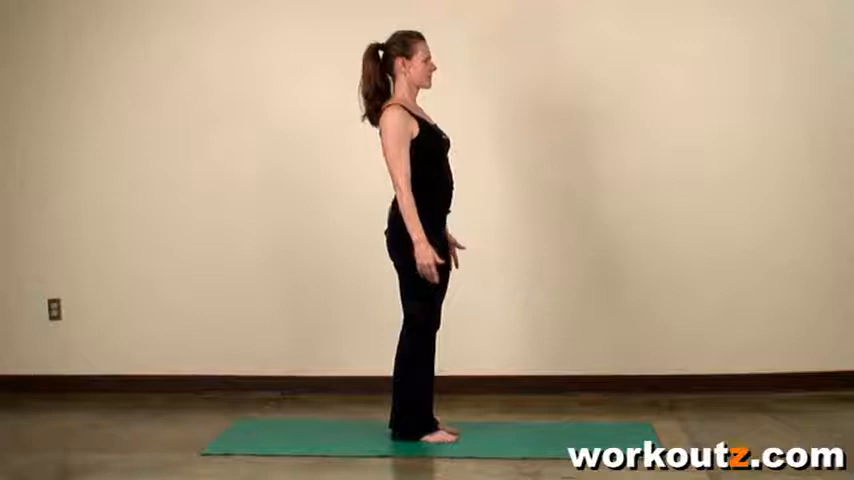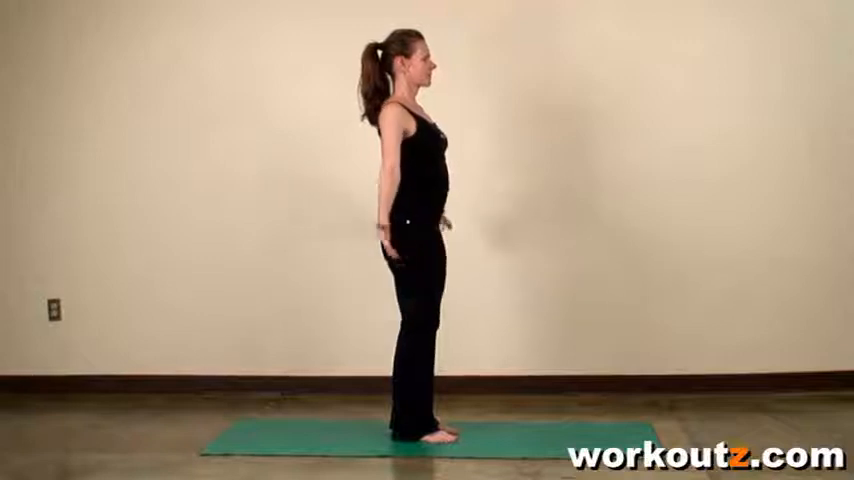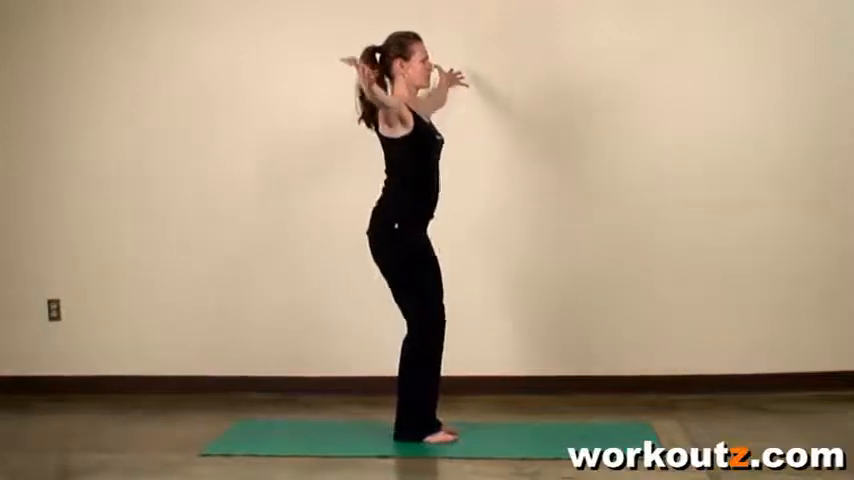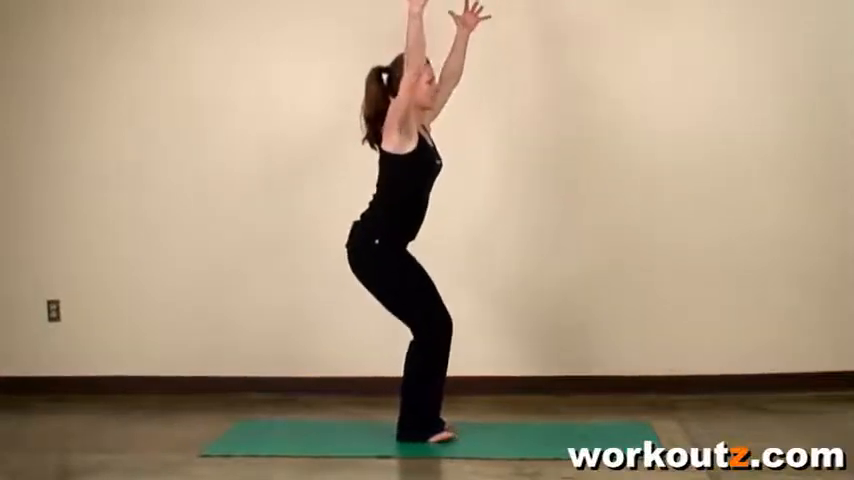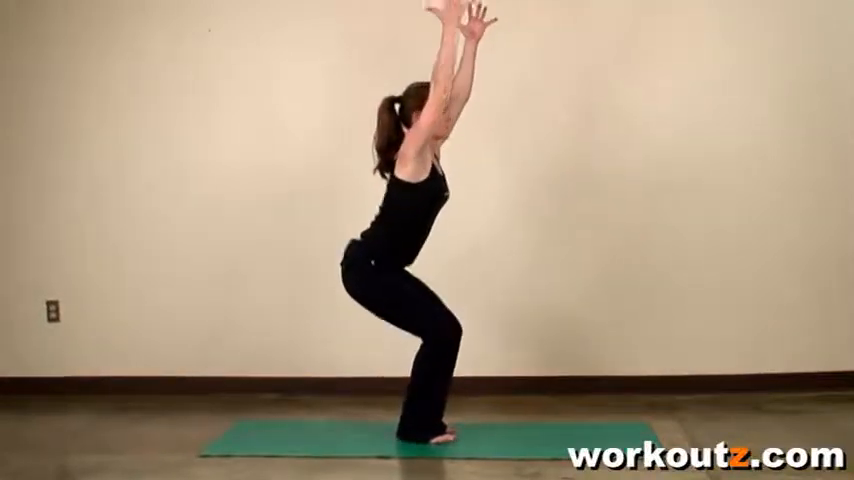
dt=0.7s
person 1, frame 1
left shoulder: (414, 111)
right shoulder: (394, 115)
right elbow: (403, 185)
right wrist: (419, 242)
left hip: (429, 228)
right hip: (413, 233)
left knee: (425, 327)
right knee: (419, 327)
left ankle: (419, 418)
right ankle: (412, 424)
person 1, frame 2
left shoulder: (413, 109)
right shoulder: (393, 112)
right elbow: (391, 169)
right wrist: (383, 216)
left hip: (425, 229)
right hip: (408, 230)
left knee: (425, 325)
right knee: (418, 325)
left ankle: (418, 418)
right ankle: (411, 424)
person 1, frame 3
left shoulder: (415, 109)
right shoulder: (393, 111)
left elbow: (434, 100)
right elbow: (378, 98)
left wrist: (446, 83)
right wrist: (367, 83)
left hip: (410, 230)
right hip: (394, 231)
left knee: (430, 324)
right knee: (424, 324)
left ankle: (422, 420)
right ankle: (413, 425)
person 1, frame 4
left shoulder: (420, 124)
right shoulder: (397, 127)
left elbow: (451, 78)
right elbow: (411, 68)
left hip: (388, 246)
right hip: (373, 247)
left knee: (436, 327)
right knee: (431, 328)
left ankle: (423, 421)
right ankle: (416, 426)
person 1, frame 5
left shoulder: (430, 152)
right shoulder: (412, 154)
left elbow: (458, 95)
right elbow: (440, 89)
left wrist: (472, 41)
left hip: (381, 268)
right hip: (367, 269)
left knee: (445, 332)
right knee: (442, 332)
left ankle: (424, 422)
right ankle: (418, 426)
